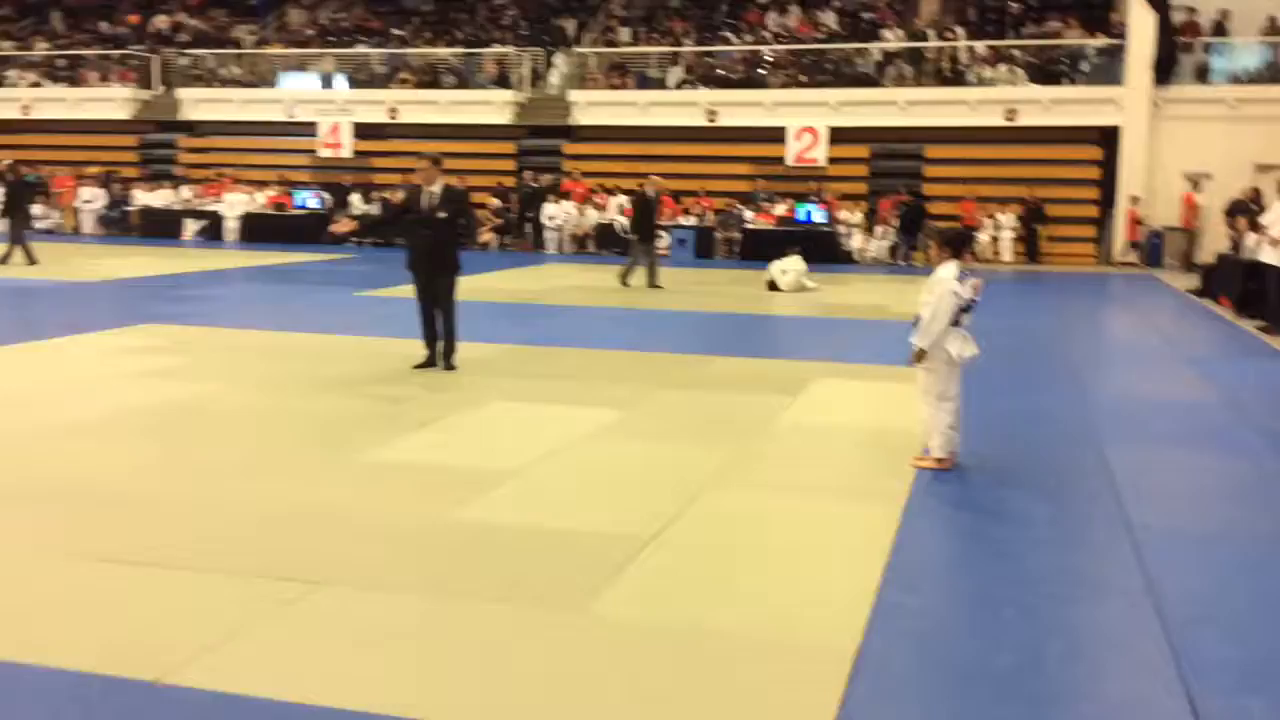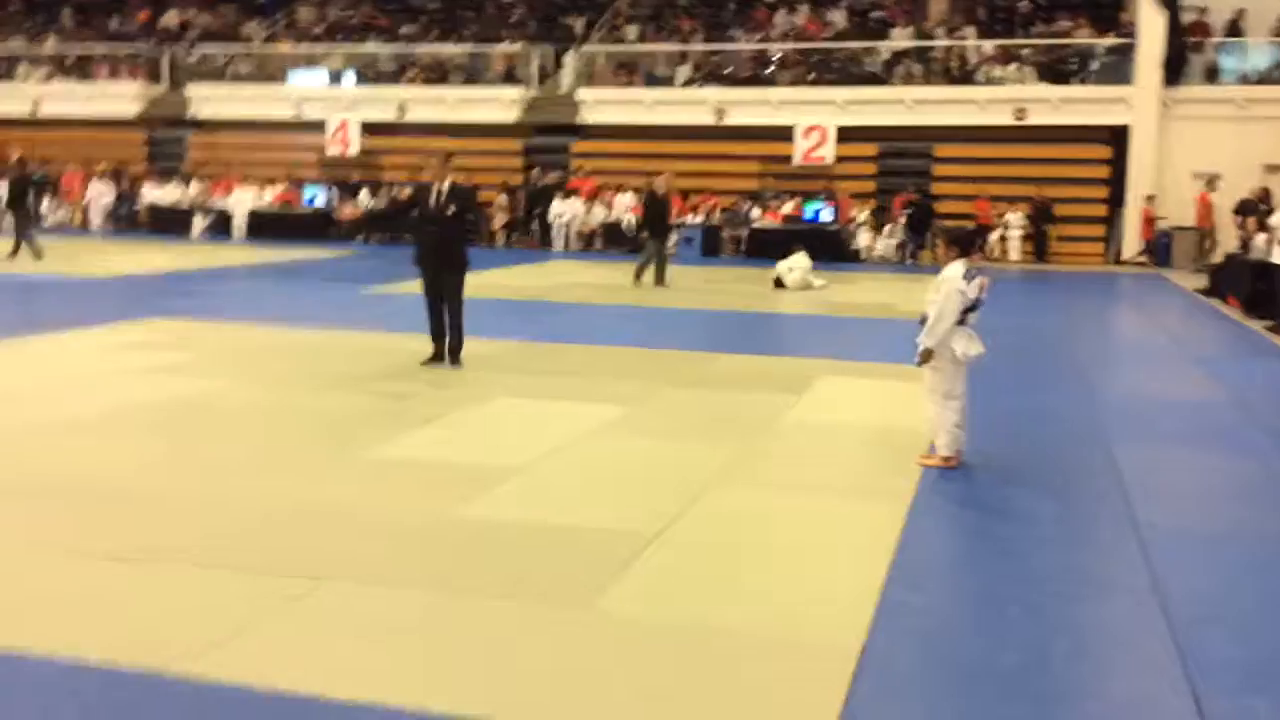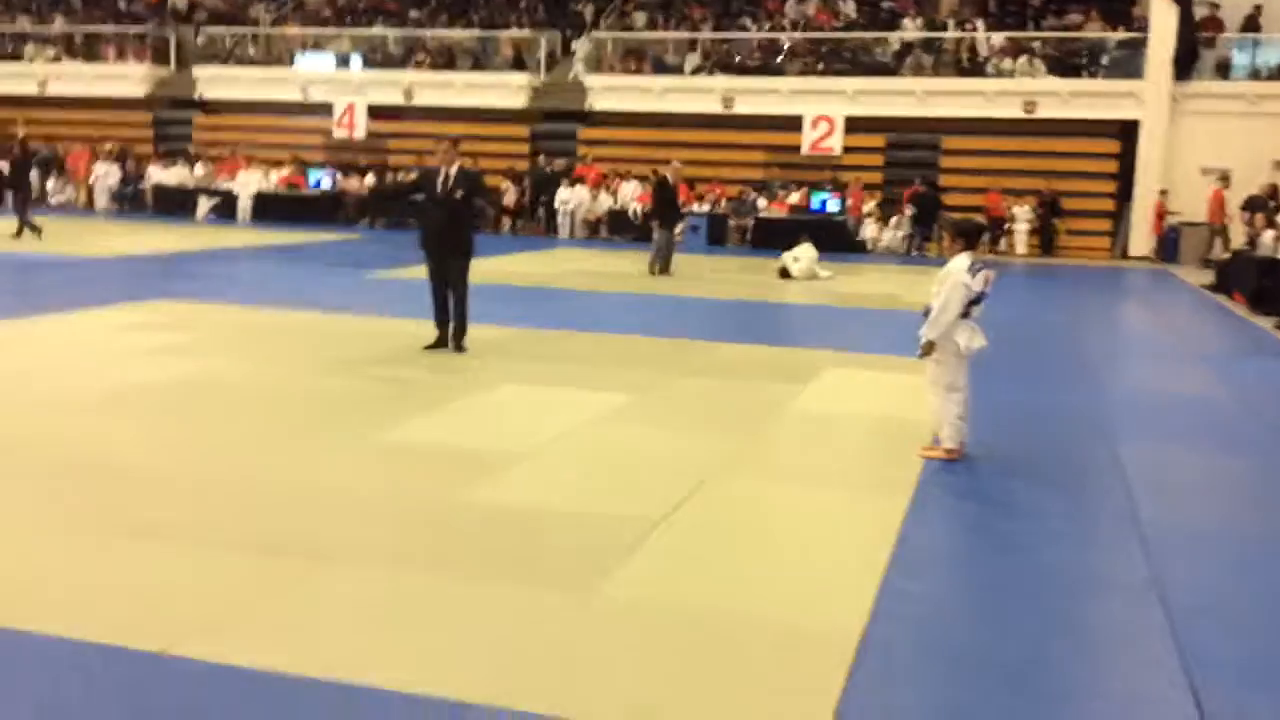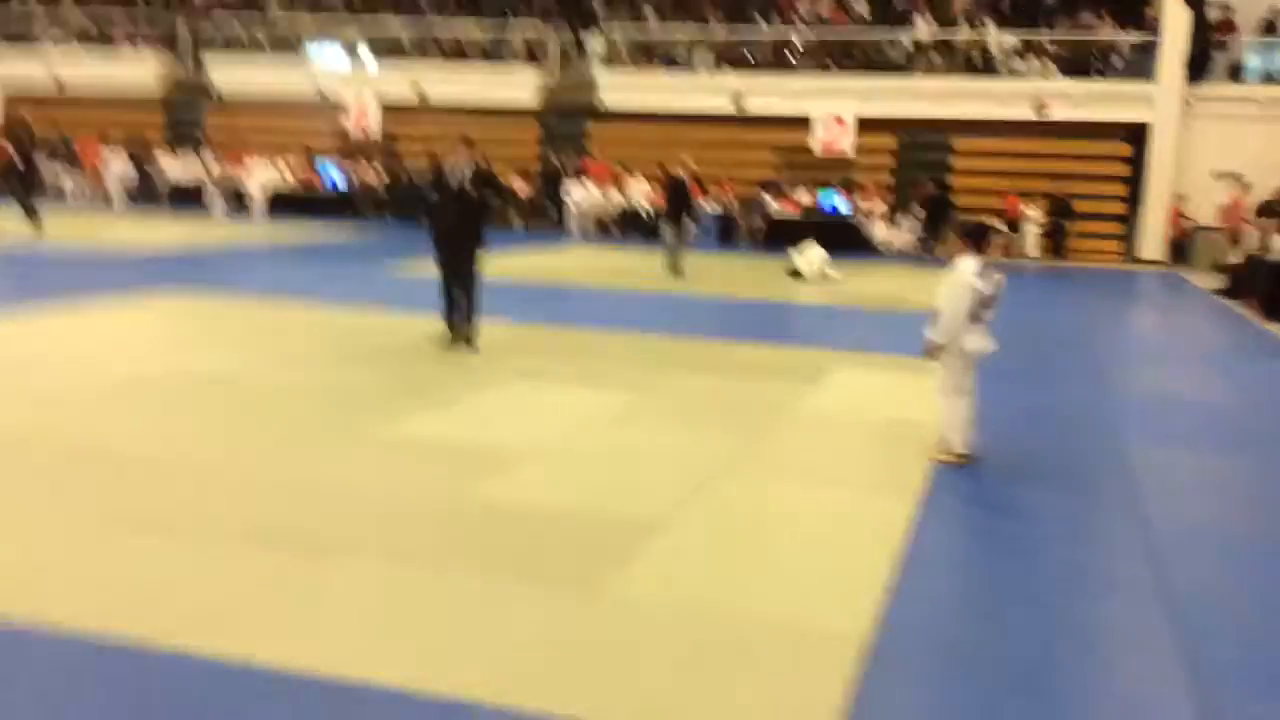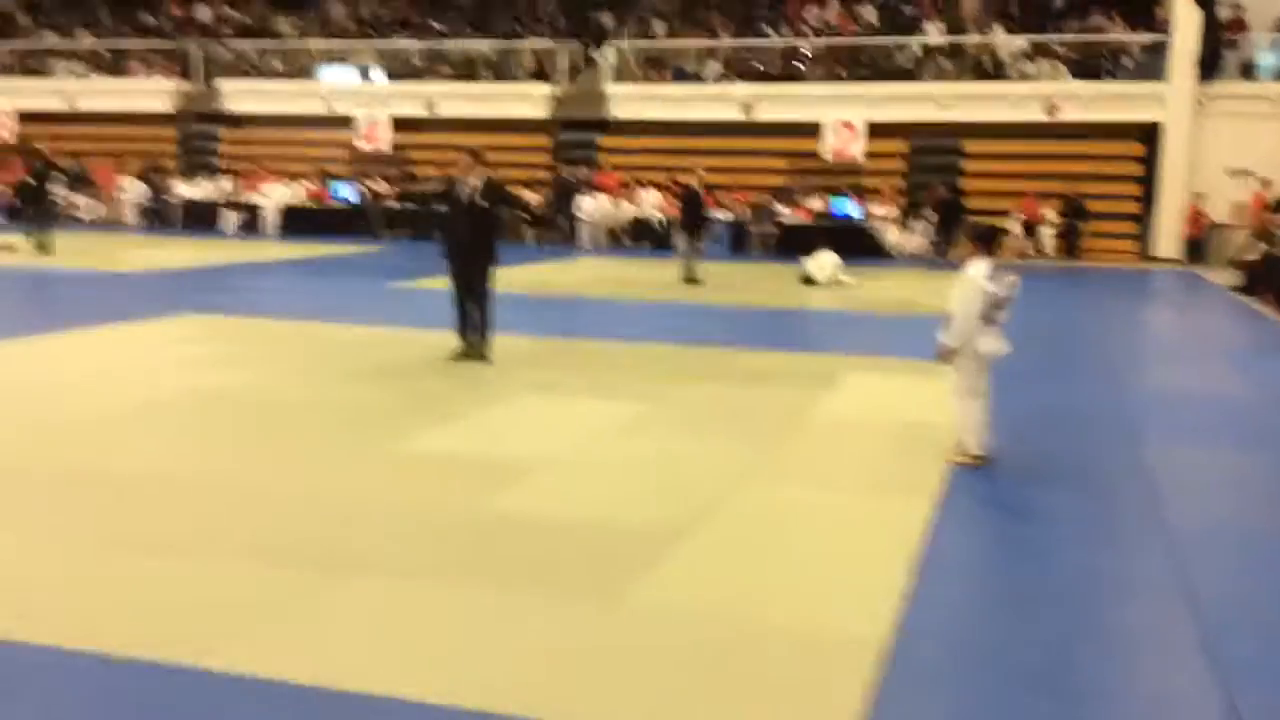
dt=0.1s
person 1, frame 1
left shoulder: (945, 278)
right shoulder: (964, 276)
left elbow: (937, 316)
left wrist: (921, 345)
left hip: (939, 345)
right hip: (950, 342)
left knee: (936, 399)
right knee: (947, 398)
left ankle: (941, 455)
right ankle: (947, 449)
person 1, frame 2
left shoulder: (952, 277)
right shoulder: (971, 275)
left elbow: (943, 315)
left wrist: (928, 345)
left hip: (945, 344)
right hip: (956, 340)
left knee: (942, 397)
right knee: (953, 396)
left ankle: (947, 453)
right ankle: (953, 447)
person 1, frame 3
left shoulder: (957, 270)
right shoulder: (977, 268)
left elbow: (947, 307)
left wrist: (930, 337)
left hip: (949, 336)
right hip: (960, 333)
left knee: (944, 389)
right knee: (955, 388)
left ankle: (949, 445)
right ankle: (954, 440)
person 1, frame 4
left shoulder: (964, 271)
right shoulder: (984, 271)
left elbow: (954, 310)
left wrist: (936, 340)
left hip: (956, 339)
right hip: (969, 336)
left knee: (954, 392)
right knee: (962, 391)
left ankle: (959, 449)
right ankle: (961, 442)
person 1, frame 5
left shoulder: (977, 275)
right shoulder: (998, 274)
left elbow: (967, 314)
right elbow: (997, 309)
left wrist: (949, 343)
left hip: (970, 342)
right hip: (983, 339)
left knee: (969, 394)
right knee: (975, 393)
left ankle: (974, 450)
right ankle: (976, 444)
person 2, frame 1
left shoulder: (456, 196)
right shoulder: (414, 194)
left elbow: (468, 225)
right elbow: (391, 216)
left wrist: (475, 234)
right wrist: (358, 224)
left hip: (444, 262)
right hip: (420, 260)
left knee: (445, 309)
right knee: (427, 308)
left ankle: (448, 355)
right ankle: (432, 354)
person 2, frame 2
left shoulder: (463, 193)
right shoulder: (422, 191)
left elbow: (475, 219)
right elbow: (396, 210)
right wrist: (362, 215)
left hip: (452, 259)
right hip: (428, 257)
left knee: (453, 305)
right knee: (433, 304)
left ankle: (454, 351)
right ankle: (438, 350)
person 2, frame 3
left shoulder: (471, 178)
right shoulder: (429, 175)
left elbow: (485, 198)
right elbow: (402, 190)
left hip: (458, 244)
right hip: (433, 242)
left knee: (459, 290)
right knee: (438, 289)
left ankle: (458, 337)
right ankle: (443, 335)
person 2, frame 4
left shoulder: (482, 173)
right shoulder: (444, 171)
left elbow: (500, 191)
left hip: (466, 238)
right hip: (445, 236)
left knee: (465, 283)
right knee: (449, 283)
left ankle: (465, 330)
right ankle: (454, 329)
person 2, frame 5
left shoulder: (491, 187)
right shoulder: (454, 185)
left elbow: (514, 202)
left hip: (479, 252)
right hip: (458, 251)
left knee: (480, 298)
right knee: (461, 298)
left ankle: (480, 345)
right ankle: (467, 344)
